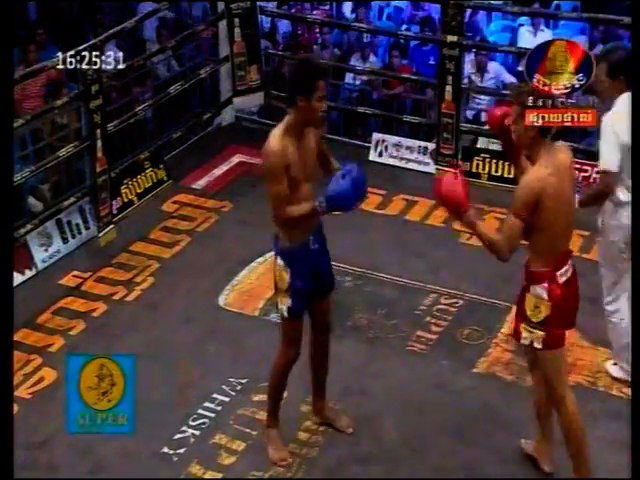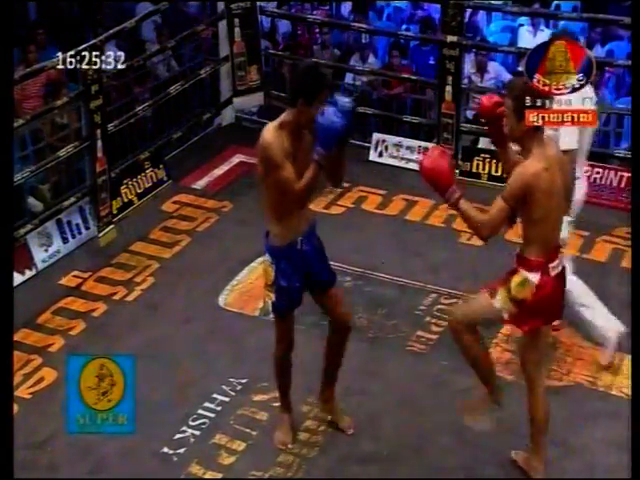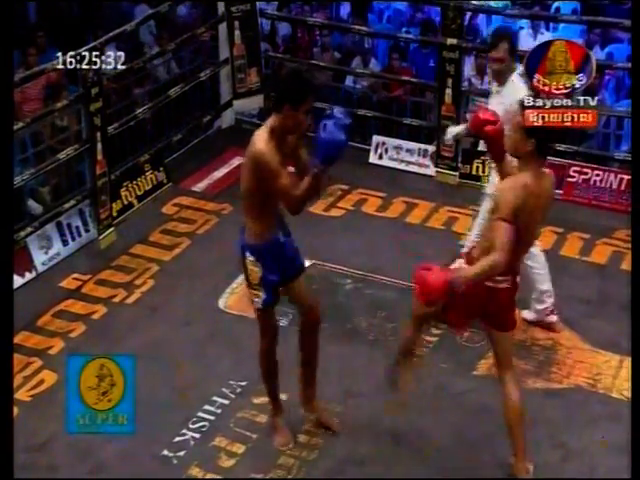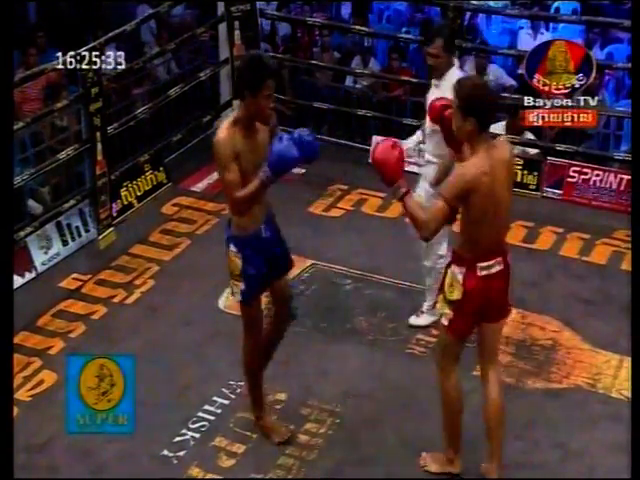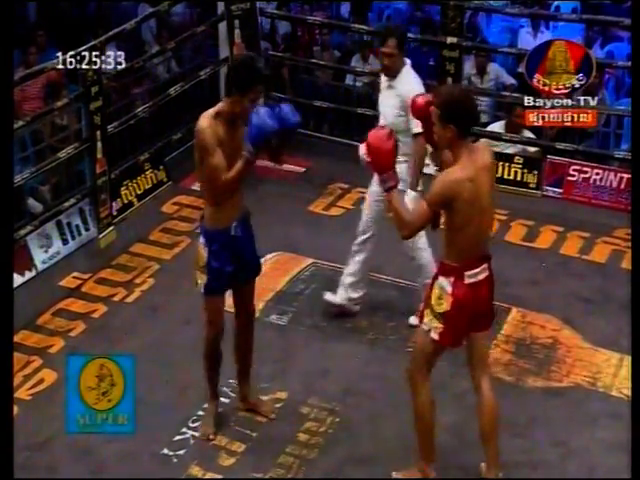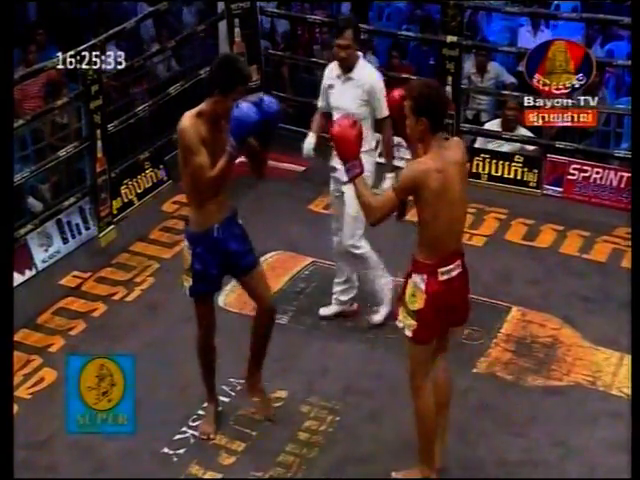
dt=0.4s
person 1, frame 1
left shoulder: (534, 182)
right shoulder: (563, 154)
left elbow: (503, 248)
left wrist: (464, 212)
right wrist: (510, 147)
left hip: (544, 287)
right hip: (564, 276)
left knee: (558, 388)
right knee: (540, 366)
right ankle: (542, 446)
person 1, frame 2
left shoulder: (528, 170)
right shoulder: (549, 149)
left elbow: (488, 227)
left wrist: (451, 191)
right wrist: (497, 134)
left hip: (535, 279)
right hip: (553, 272)
left knee: (460, 321)
right knee: (532, 370)
left ankle: (491, 394)
person 1, frame 3
left shoulder: (513, 188)
right shoulder: (547, 178)
left elbow: (499, 257)
left wrist: (456, 278)
right wrist: (496, 149)
left hip: (481, 280)
right hip: (506, 284)
left knee: (422, 311)
right knee: (506, 372)
left ankle: (401, 373)
person 1, frame 4
left shoulder: (468, 173)
right shoulder: (503, 148)
left elbow: (427, 229)
left wrist: (398, 186)
right wrist: (452, 135)
left hip: (469, 274)
right hip: (498, 268)
left knee: (447, 366)
right knee: (491, 371)
person 1, frame 5
left shoulder: (450, 180)
right shoulder: (485, 153)
left elbow: (407, 228)
left wrist: (387, 177)
right wrist: (432, 134)
left hip: (454, 284)
right hip: (482, 276)
left knee: (418, 373)
right knee: (481, 376)
person 1, frame 6
left shoulder: (419, 170)
right shoulder: (457, 149)
left elbow: (374, 213)
left wrist: (353, 165)
right wrist: (406, 133)
left hip: (428, 280)
right hip: (456, 273)
left knee: (419, 378)
right knee: (439, 359)
person 2, frame 1
left shoulder: (313, 131)
right shoulder: (276, 148)
right elbow: (283, 215)
left wrist: (346, 180)
right wrist: (326, 203)
left hip: (317, 241)
right hip: (292, 252)
left knee: (322, 329)
right knee: (290, 348)
left ankle: (320, 405)
right ankle: (272, 427)
person 2, frame 2
left shoulder: (307, 132)
right shoulder: (272, 140)
left elbow: (336, 179)
right elbow: (296, 195)
left wrist: (336, 142)
right wrist: (321, 151)
left hip: (310, 239)
right hip: (282, 250)
left knee: (343, 321)
right knee: (286, 341)
left ankle: (327, 400)
right ankle: (285, 411)
person 2, frame 3
left shoulder: (289, 136)
right shoulder: (262, 150)
left elbow: (309, 179)
right elbow: (296, 202)
left wrist: (326, 145)
right wrist: (320, 163)
left hip: (280, 237)
right hip: (259, 247)
left knee: (312, 317)
right knee: (269, 335)
left ankle: (310, 401)
right ankle: (276, 413)
person 2, frame 4
left shoulder: (267, 123)
right shoulder: (226, 139)
left elbow: (280, 156)
right elbow: (236, 202)
left wrist: (296, 150)
right wrist: (269, 172)
left hip: (268, 227)
right hip: (245, 240)
left knee: (285, 311)
right knee: (254, 328)
left ankle: (256, 375)
right ankle: (261, 413)
person 2, frame 5
left shoulder: (248, 120)
right shoulder: (207, 126)
right elbow: (223, 186)
left wrist: (278, 134)
right wrist: (250, 150)
left hip: (242, 226)
right hip: (216, 234)
left knee: (247, 317)
right knee: (215, 328)
left ankle: (245, 392)
right ankle: (212, 403)
person 2, frame 6
left shoulder: (234, 120)
right shoulder: (190, 126)
left elbow: (259, 169)
right elbow: (208, 184)
left wrist: (261, 135)
right wrist: (234, 147)
left hip: (231, 226)
right hip: (203, 236)
left knee: (267, 308)
right knee: (206, 328)
left ankle: (255, 382)
right ankle: (211, 403)
person 3, frame 1
left shoulder: (614, 118)
left elbow: (606, 185)
left wrist: (578, 200)
left hip: (621, 212)
right hip: (626, 209)
left knee: (616, 296)
right knee: (622, 286)
left ankle: (628, 366)
person 3, frame 2
left shoulder: (566, 102)
right shoulder: (583, 91)
left elbow: (567, 163)
left wrist: (560, 212)
right hip: (574, 181)
left ankle: (607, 327)
person 3, frame 3
left shoulder: (517, 94)
right shoulder: (498, 86)
right wrist: (464, 128)
right hip: (502, 176)
left knee: (475, 245)
right ankle: (545, 309)
person 3, frame 4
left shoulder: (454, 87)
right shoulder: (438, 78)
left wrist: (434, 185)
right wrist: (417, 136)
left hip: (443, 172)
right hip: (429, 167)
left knee: (434, 244)
left ankle: (432, 307)
person 3, frame 5
left shoulder: (411, 88)
right shoulder: (385, 78)
left elbow: (420, 141)
left wrist: (412, 189)
left hip: (403, 171)
left knee: (414, 241)
right knee: (365, 232)
right ankle: (348, 295)
person 3, frame 6
left shoulder: (371, 78)
right shoulder: (329, 73)
left elbow: (386, 126)
left wrist: (389, 171)
right wrist: (312, 136)
left hip: (360, 165)
right hip: (336, 163)
left knee: (351, 240)
right knee: (338, 237)
left ankle: (384, 293)
right ankle: (344, 299)
